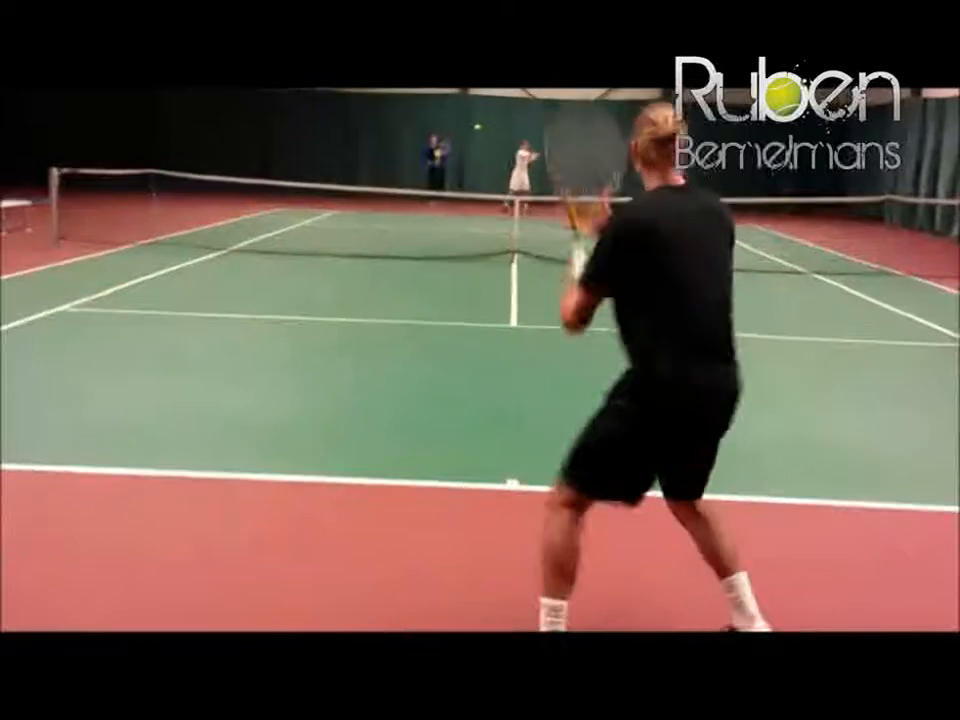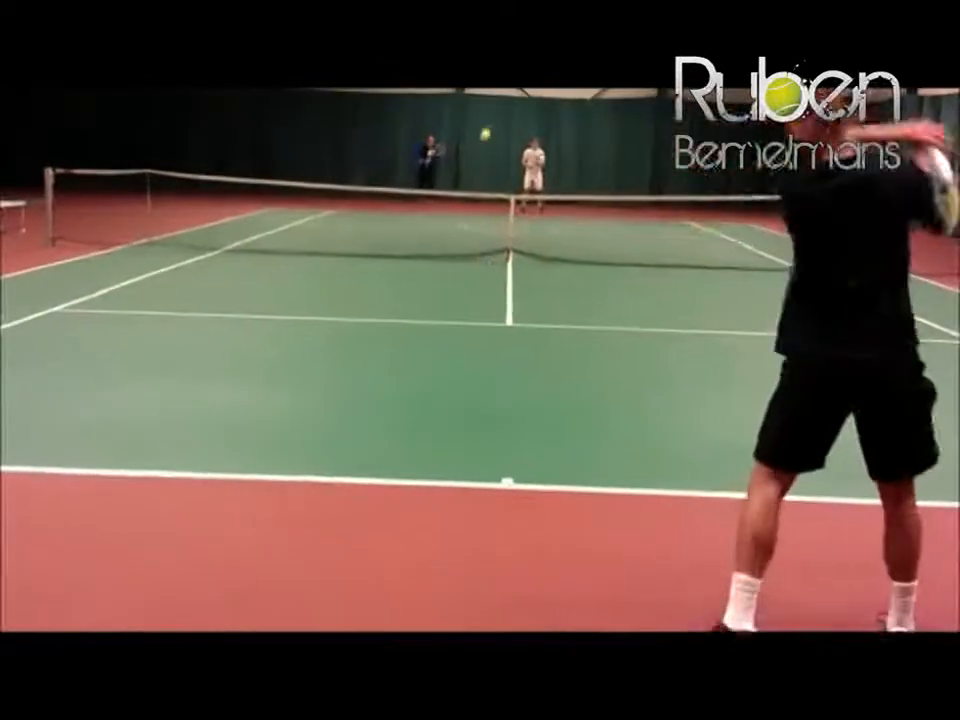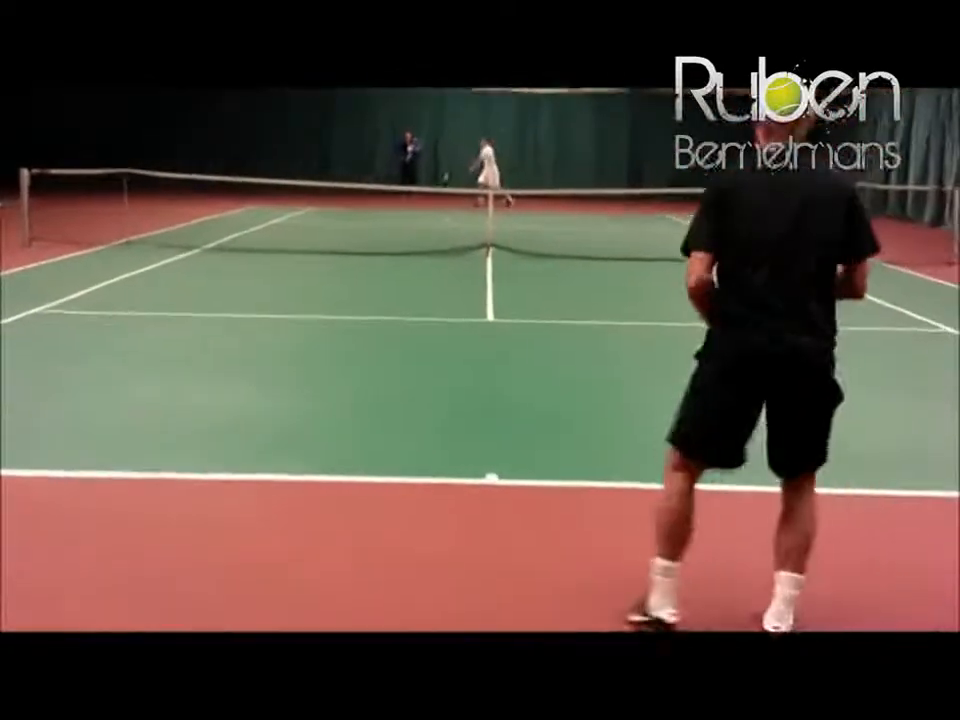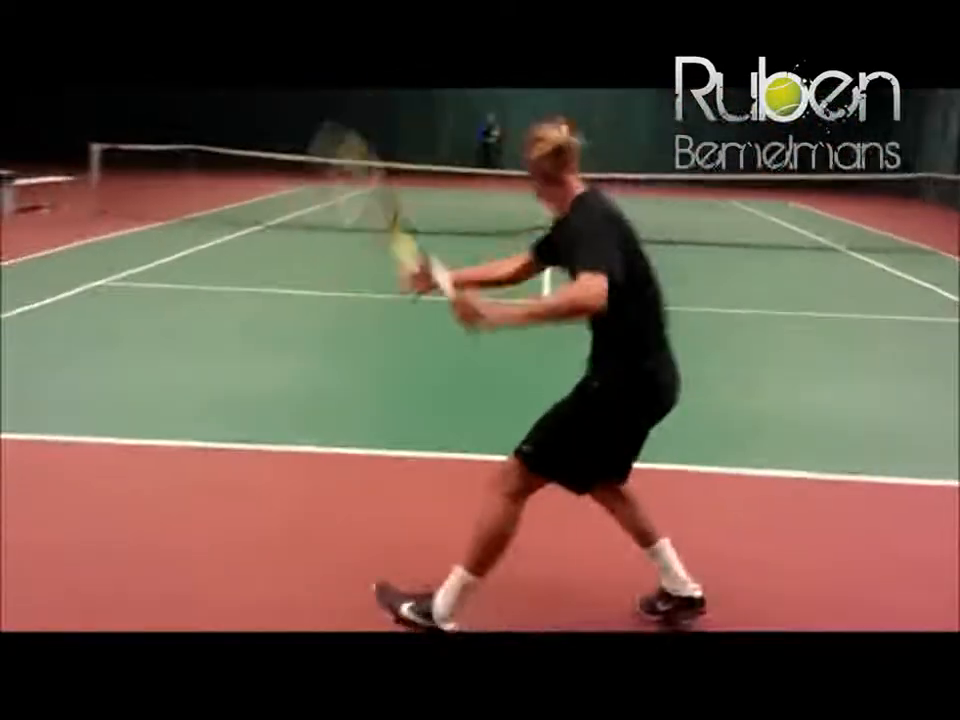
dt=1s
person 1, frame 1
left shoulder: (634, 217)
right shoulder: (715, 215)
left elbow: (574, 318)
left wrist: (576, 288)
left hip: (659, 392)
right hip: (718, 386)
left knee: (566, 502)
right knee: (686, 501)
left ankle: (551, 629)
right ankle: (752, 622)
person 1, frame 2
left shoulder: (798, 186)
right shoulder: (900, 180)
left elbow: (833, 158)
left wrist: (900, 133)
right wrist: (919, 145)
left hip: (814, 360)
right hip: (890, 360)
left knee: (767, 483)
right knee: (899, 493)
left ankle: (738, 621)
right ankle: (901, 622)
person 1, frame 3
left shoulder: (727, 187)
right shoulder: (840, 191)
left elbow: (697, 281)
right elbow: (856, 286)
left hip: (736, 350)
right hip: (807, 358)
left knee: (681, 468)
right knee: (800, 487)
left ankle: (659, 608)
right ankle: (779, 619)
person 1, frame 4
left shoulder: (588, 222)
right shoulder: (578, 217)
left elbow: (589, 296)
right elbow: (514, 268)
left wrist: (501, 314)
right wrist: (444, 280)
left hip: (630, 383)
right hip: (645, 378)
left knee: (512, 484)
right knee: (603, 485)
left ankle: (440, 612)
right ankle: (681, 587)
